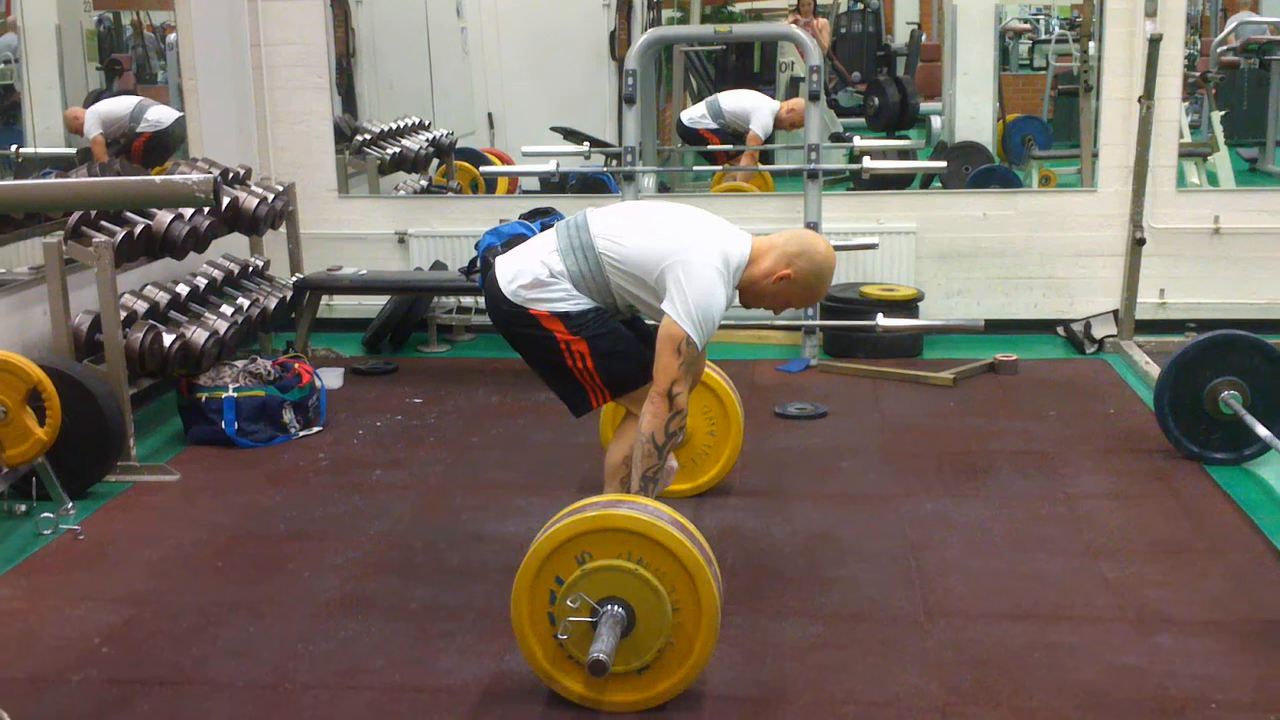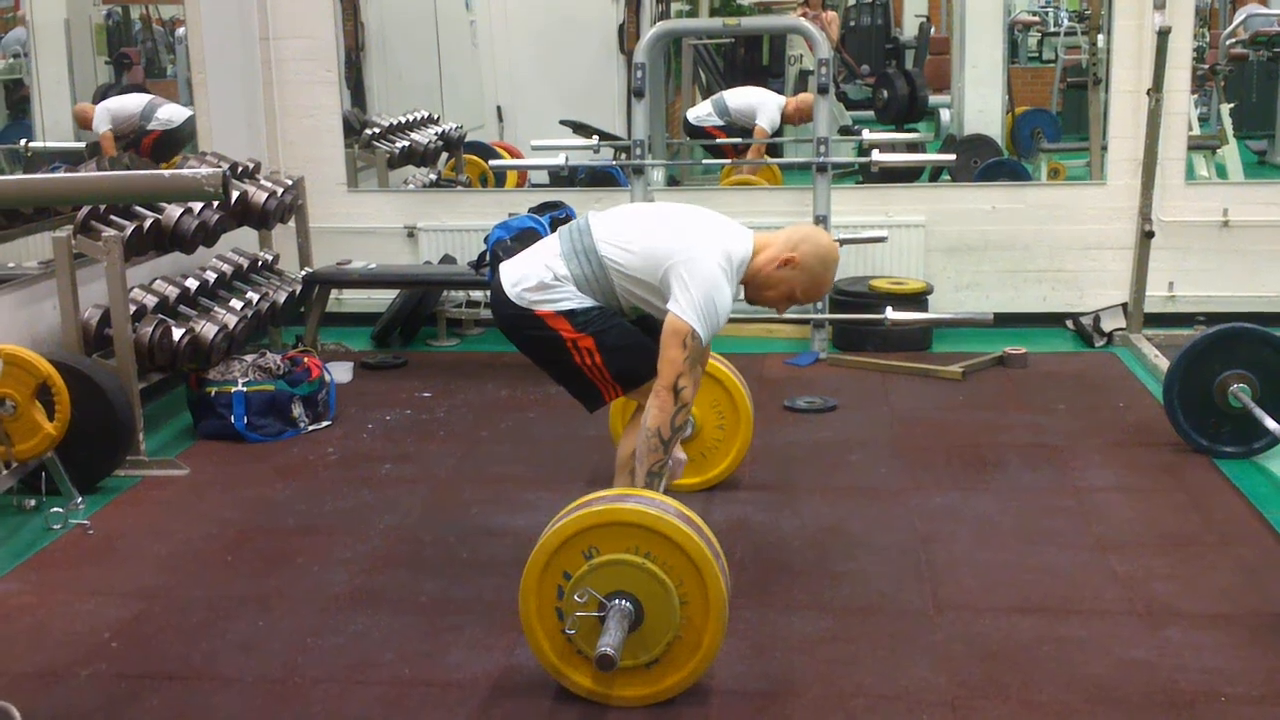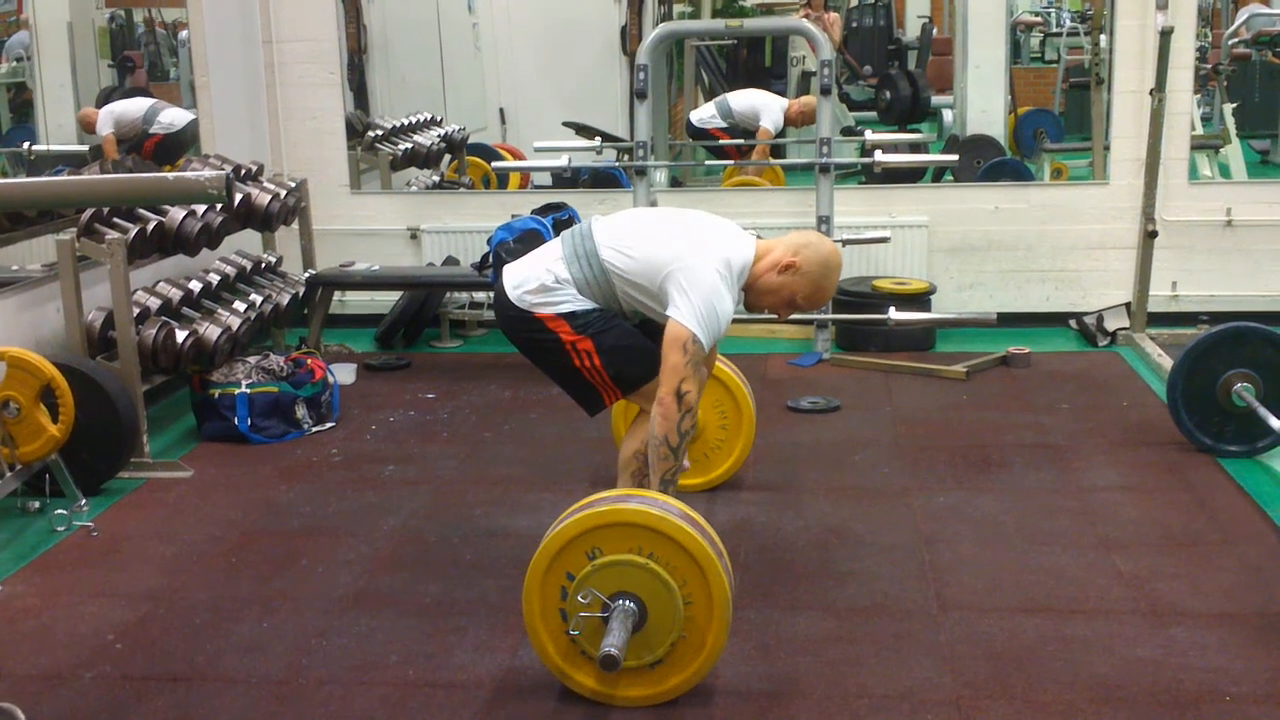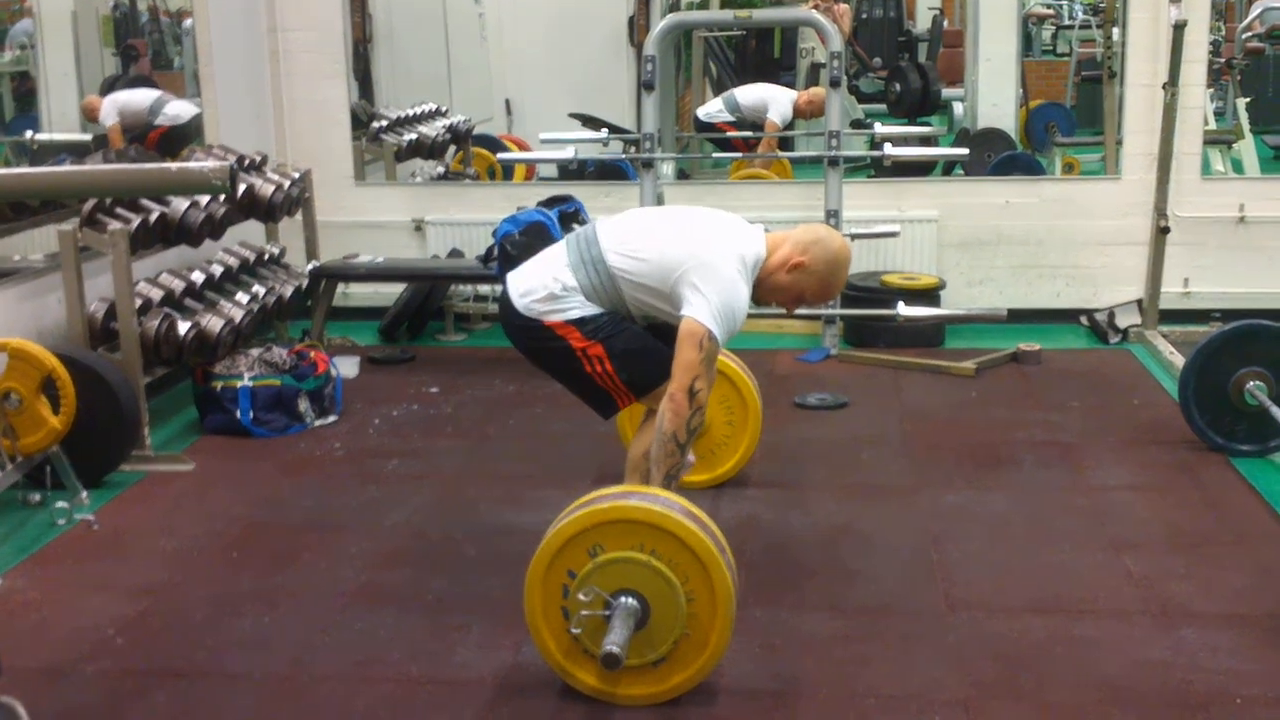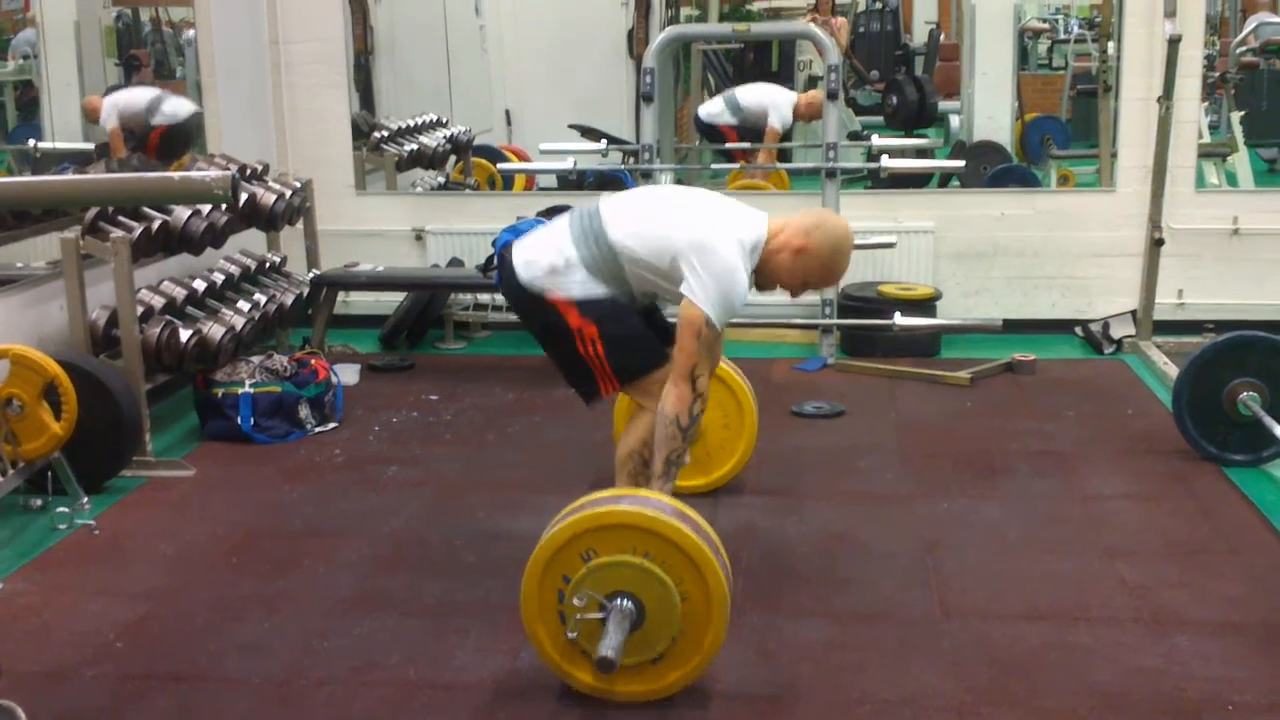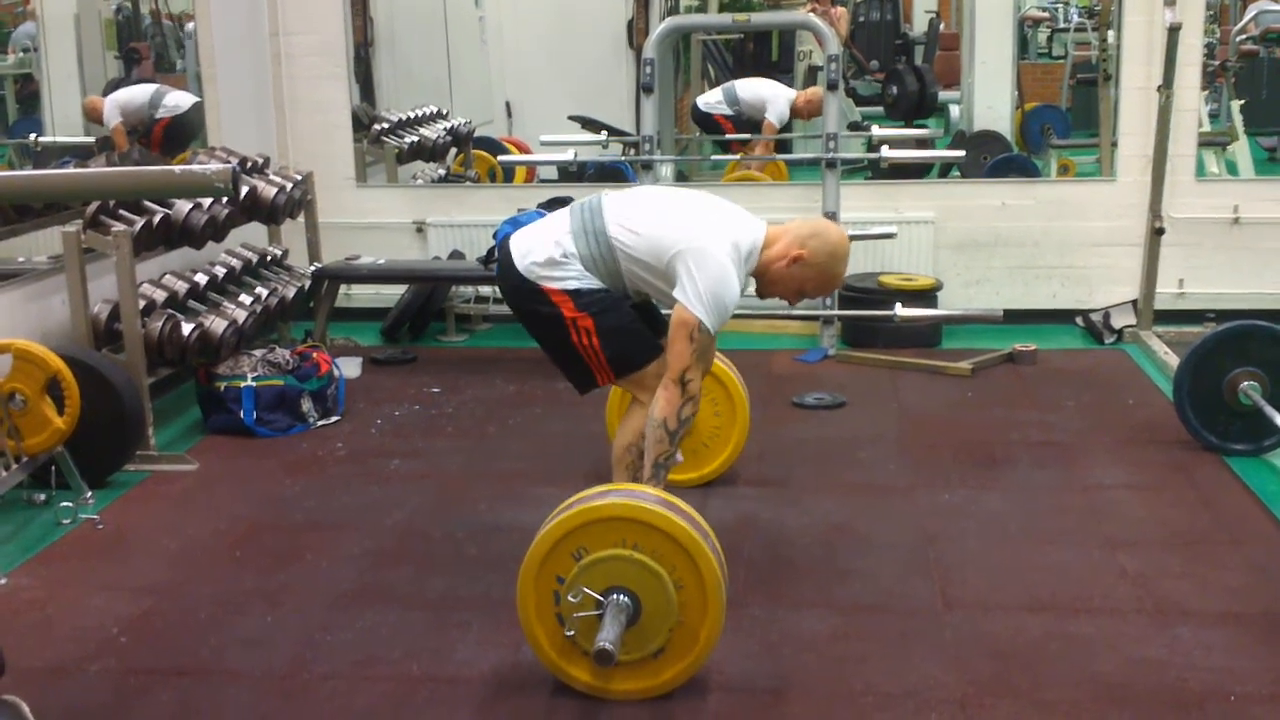
dt=0.5s
person 1, frame 1
left shoulder: (723, 247)
right shoulder: (706, 279)
left elbow: (681, 368)
right elbow: (666, 396)
left wrist: (661, 447)
left hip: (535, 275)
right hip: (531, 291)
right knee: (646, 403)
person 1, frame 2
left shoulder: (726, 244)
right shoulder: (712, 276)
right elbow: (670, 392)
left wrist: (667, 440)
left hip: (545, 279)
right hip: (535, 296)
left knee: (682, 372)
right knee: (665, 391)
person 1, frame 3
left shoulder: (731, 250)
right shoulder: (712, 282)
right elbow: (672, 399)
left hip: (552, 281)
right hip: (539, 297)
left knee: (688, 376)
right knee: (677, 394)
person 1, frame 4
left shoulder: (738, 240)
right shoulder: (727, 282)
right elbow: (683, 398)
left hip: (553, 285)
right hip: (544, 306)
left knee: (689, 374)
right knee: (676, 394)
person 1, frame 5
left shoulder: (739, 228)
right shoulder: (725, 263)
left elbow: (703, 339)
right elbow: (686, 383)
right wrist: (660, 493)
left hip: (558, 261)
right hip: (549, 275)
right knee: (659, 397)
person 1, frame 6
left shoulder: (740, 232)
right shoulder: (720, 268)
right elbow: (678, 384)
left hip: (549, 252)
right hip: (543, 269)
left knee: (666, 362)
right knee: (651, 388)
